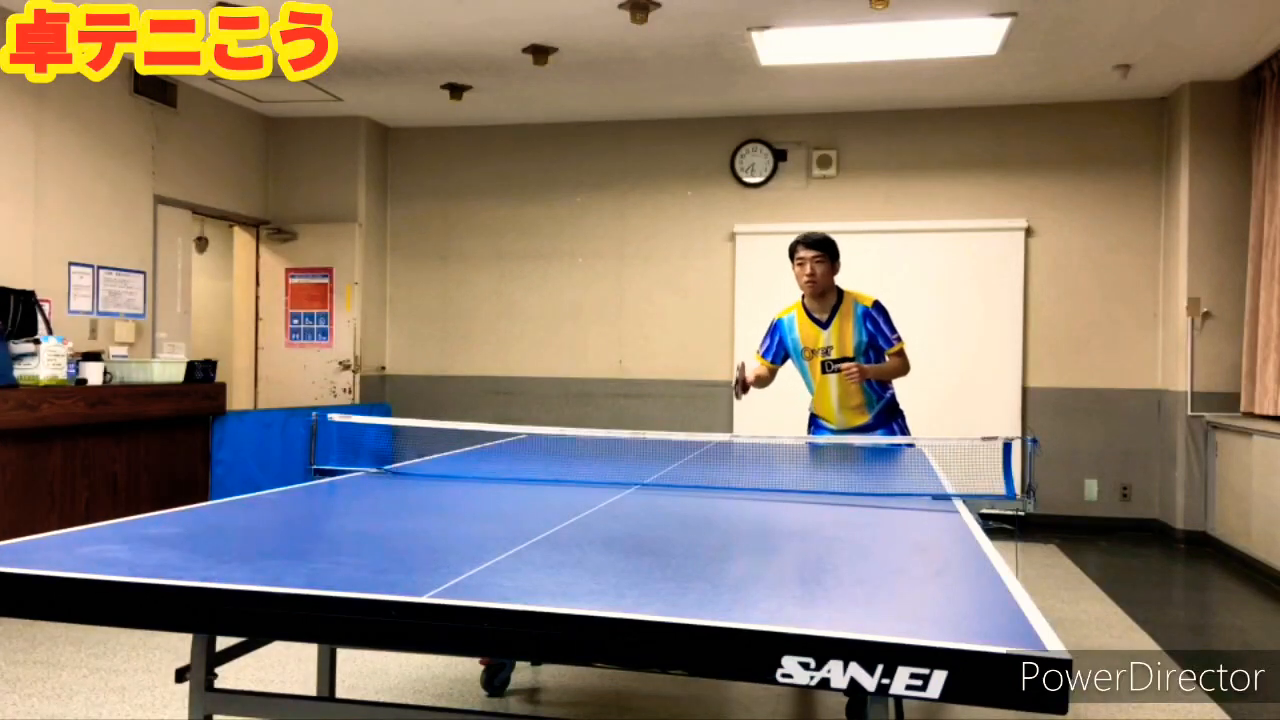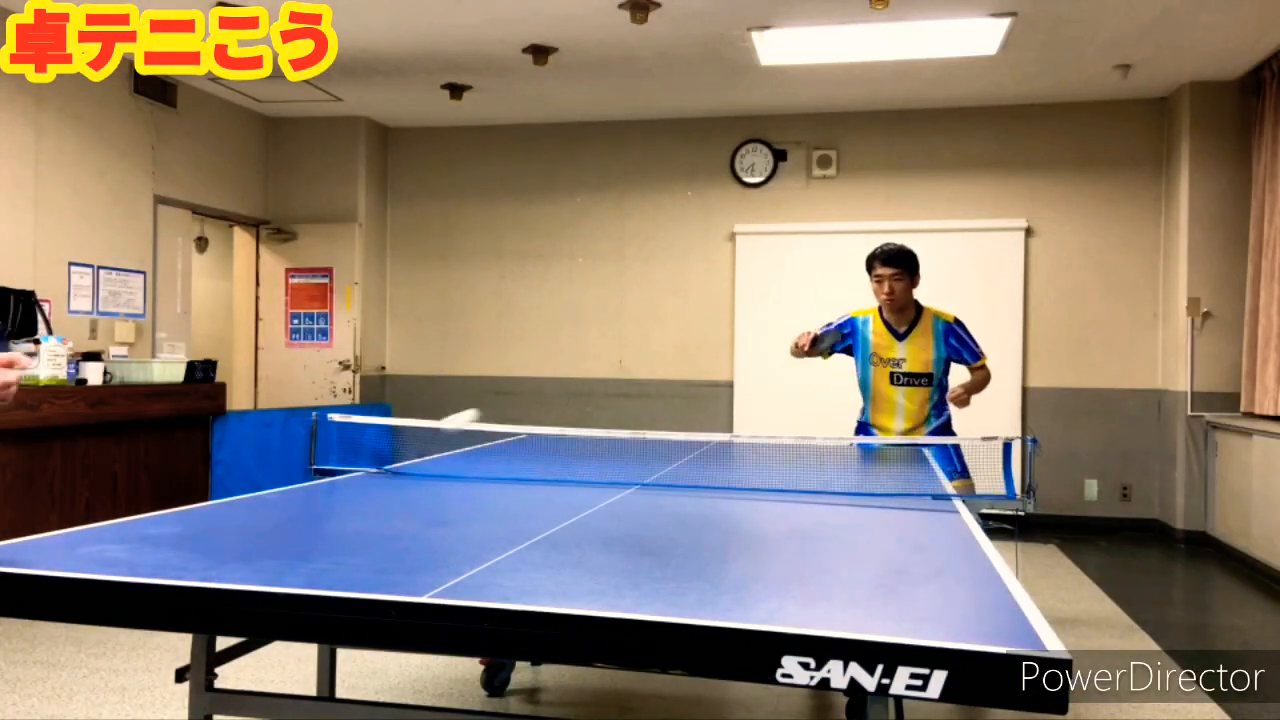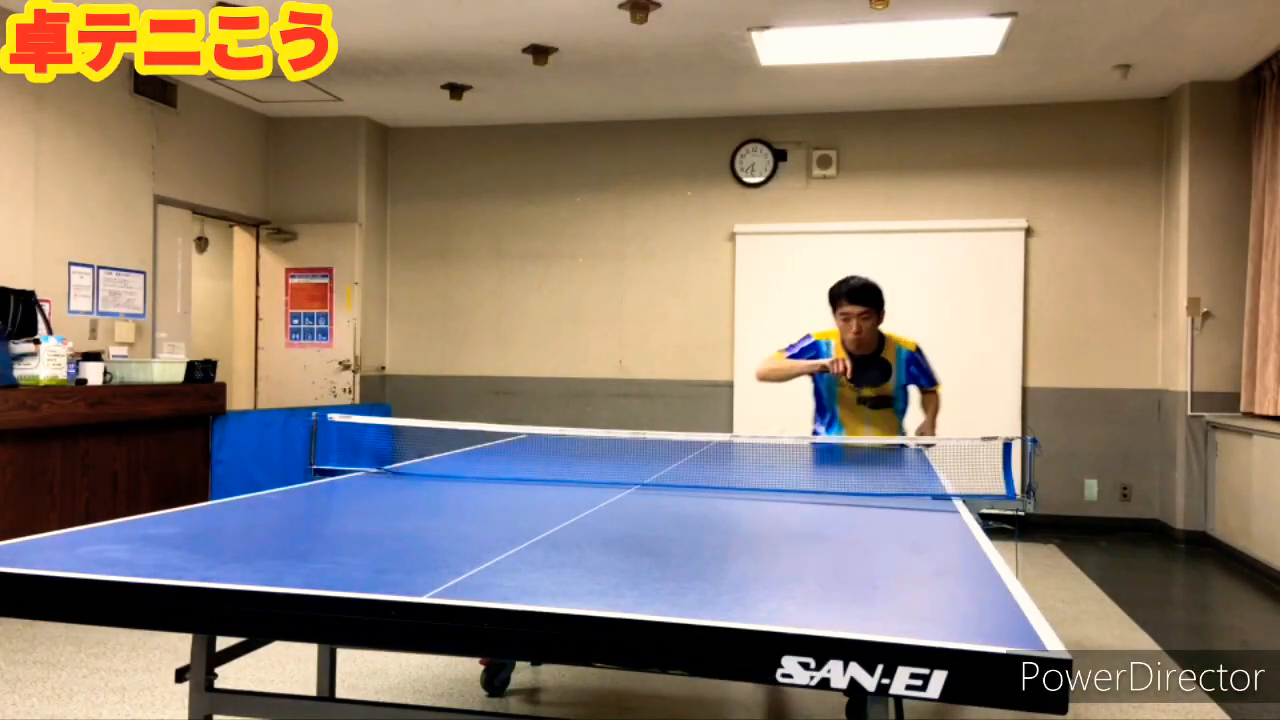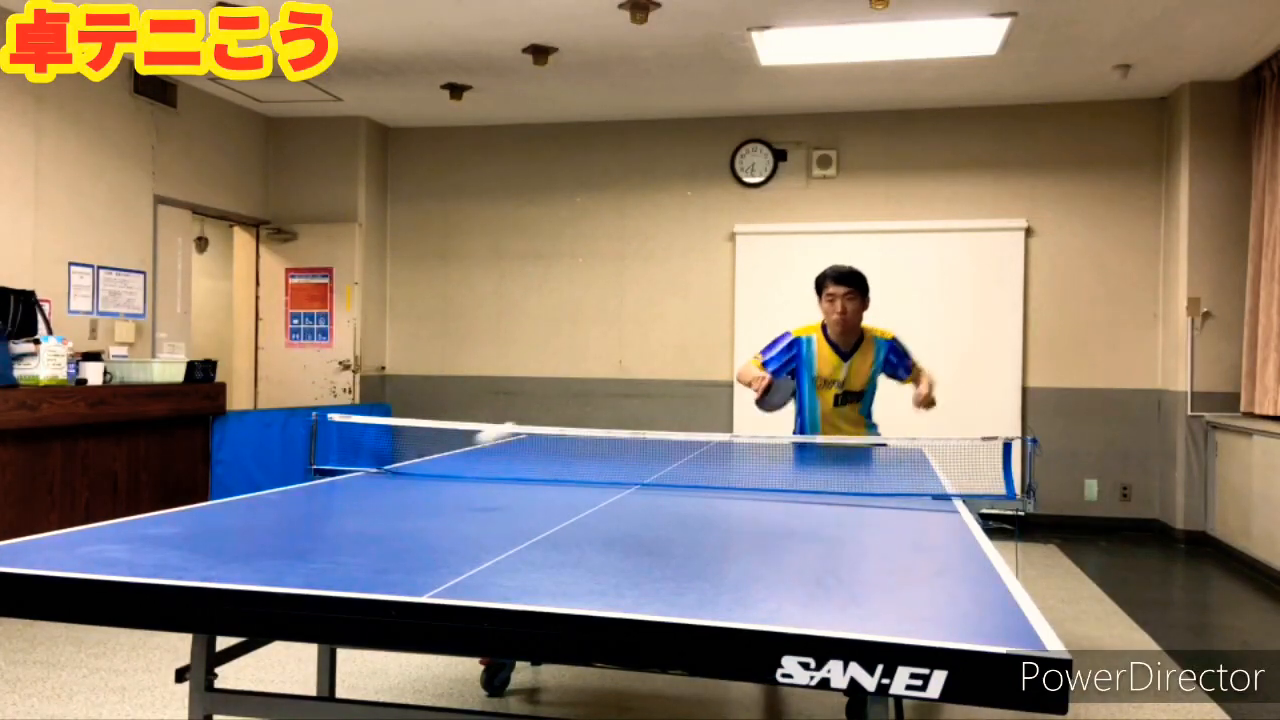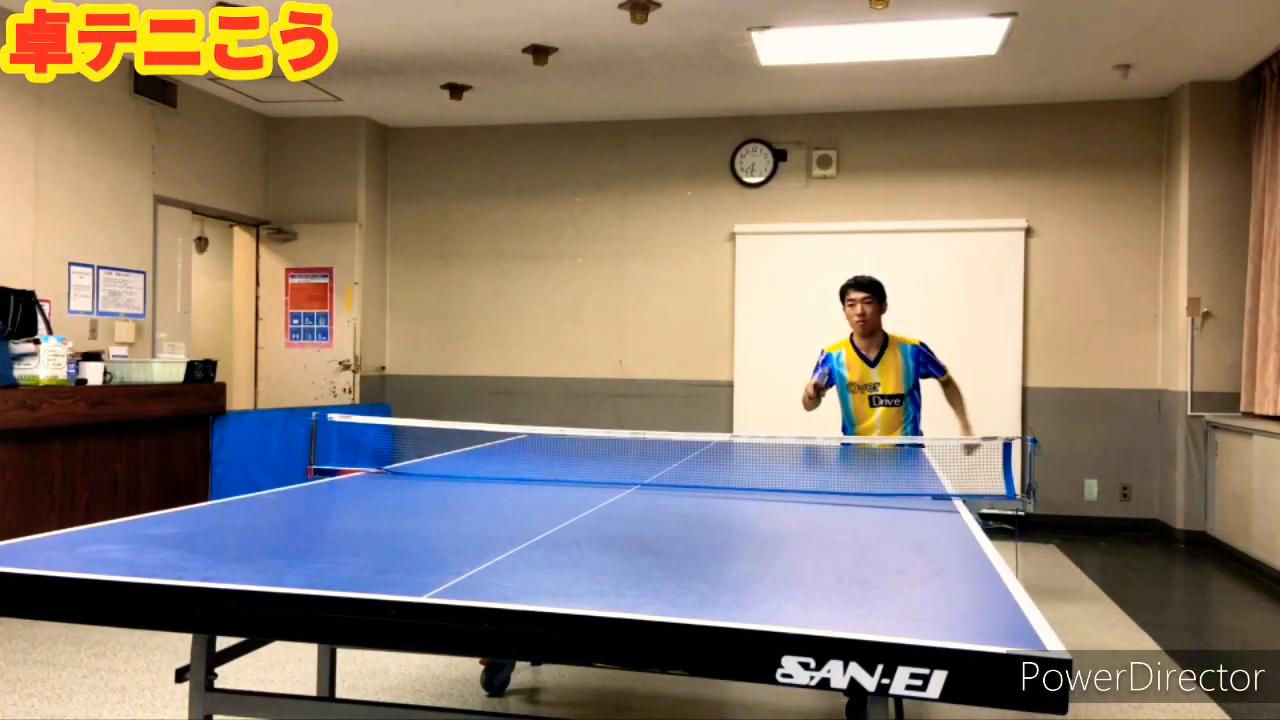
dt=0.4s
person 1, frame 1
left shoulder: (866, 310)
right shoulder: (785, 323)
left elbow: (902, 364)
right elbow: (767, 371)
left wrist: (867, 371)
right wrist: (751, 378)
left hip: (880, 427)
right hip: (826, 431)
person 1, frame 2
left shoulder: (944, 326)
right shoulder: (857, 325)
left elbow: (981, 370)
right elbow: (805, 346)
left wrist: (967, 388)
right wrist: (803, 344)
left hip: (931, 439)
right hip: (873, 440)
left knee: (962, 498)
person 1, frame 3
left shoulder: (906, 353)
right shoulder: (819, 346)
left elbow: (930, 391)
right elbow: (763, 372)
left wrist: (929, 422)
right wrist: (820, 363)
person 1, frame 4
left shoulder: (883, 344)
right shoulder: (800, 342)
left elbow: (919, 375)
right elbow: (745, 372)
left wrist: (924, 389)
right wrist: (756, 377)
person 1, frame 5
left shoulder: (911, 350)
right shoulder: (833, 357)
left elbow: (948, 383)
right elbow: (809, 406)
left wrist: (966, 429)
right wrist: (811, 393)
